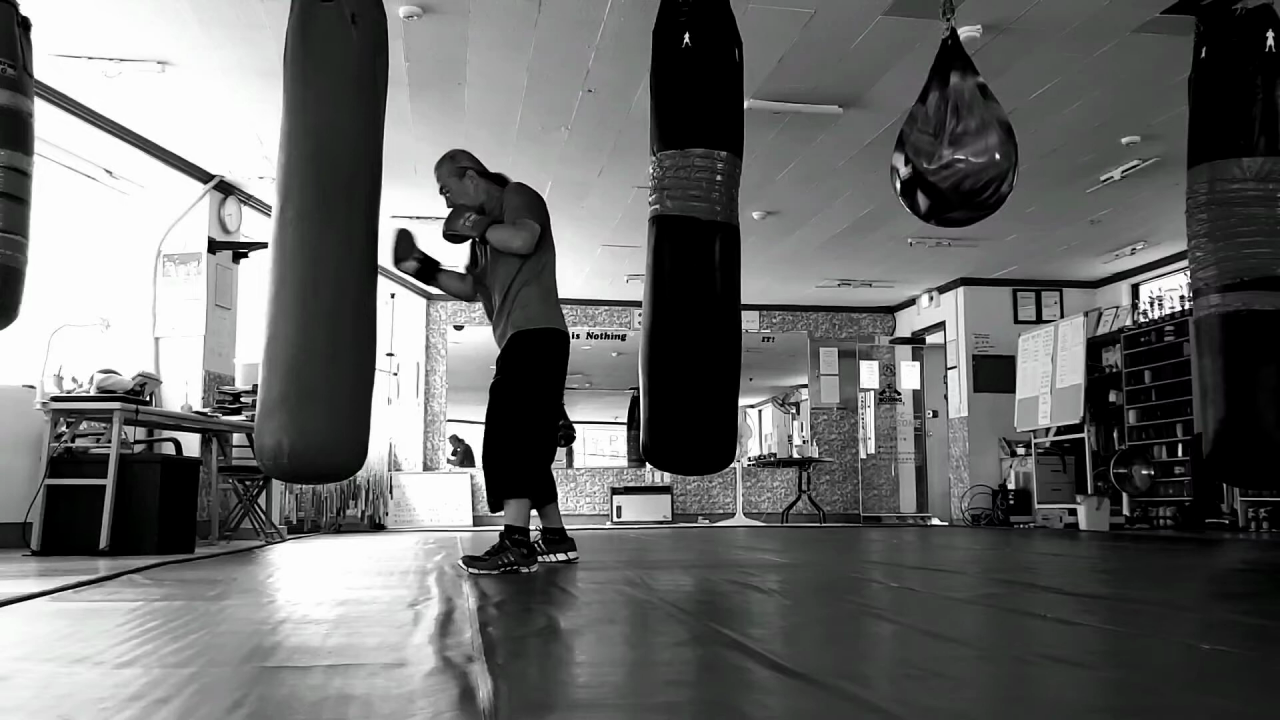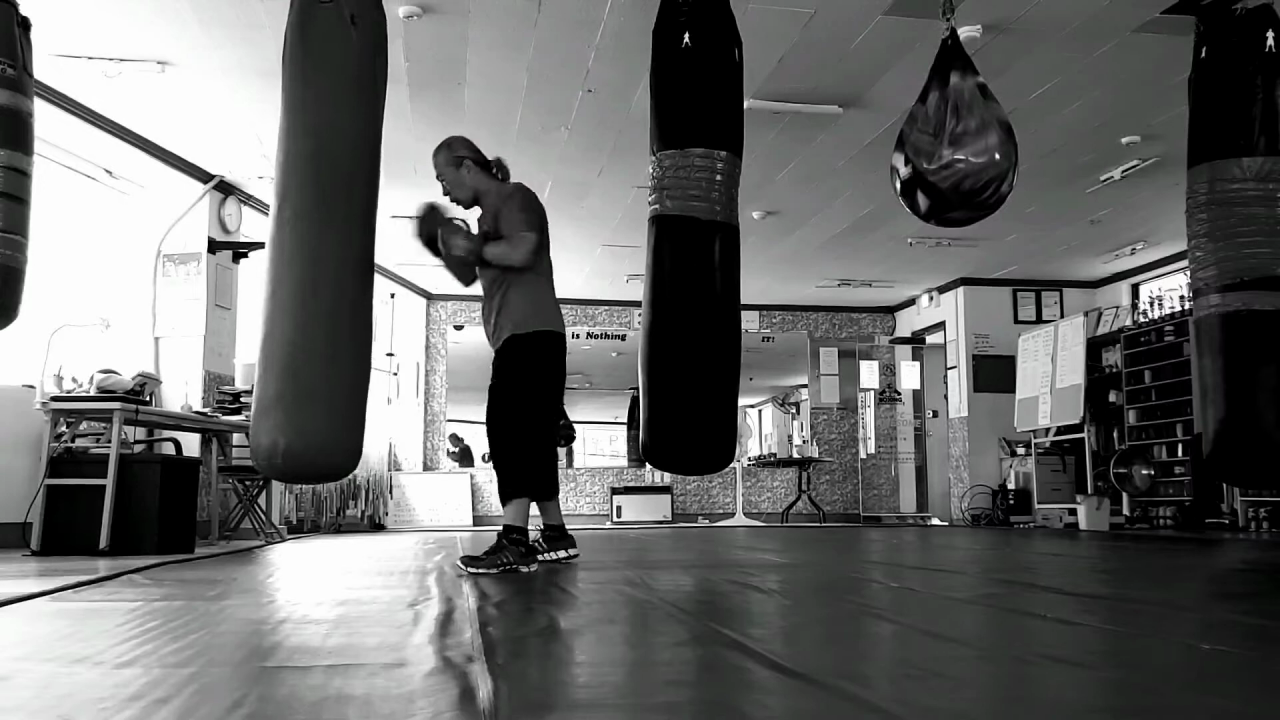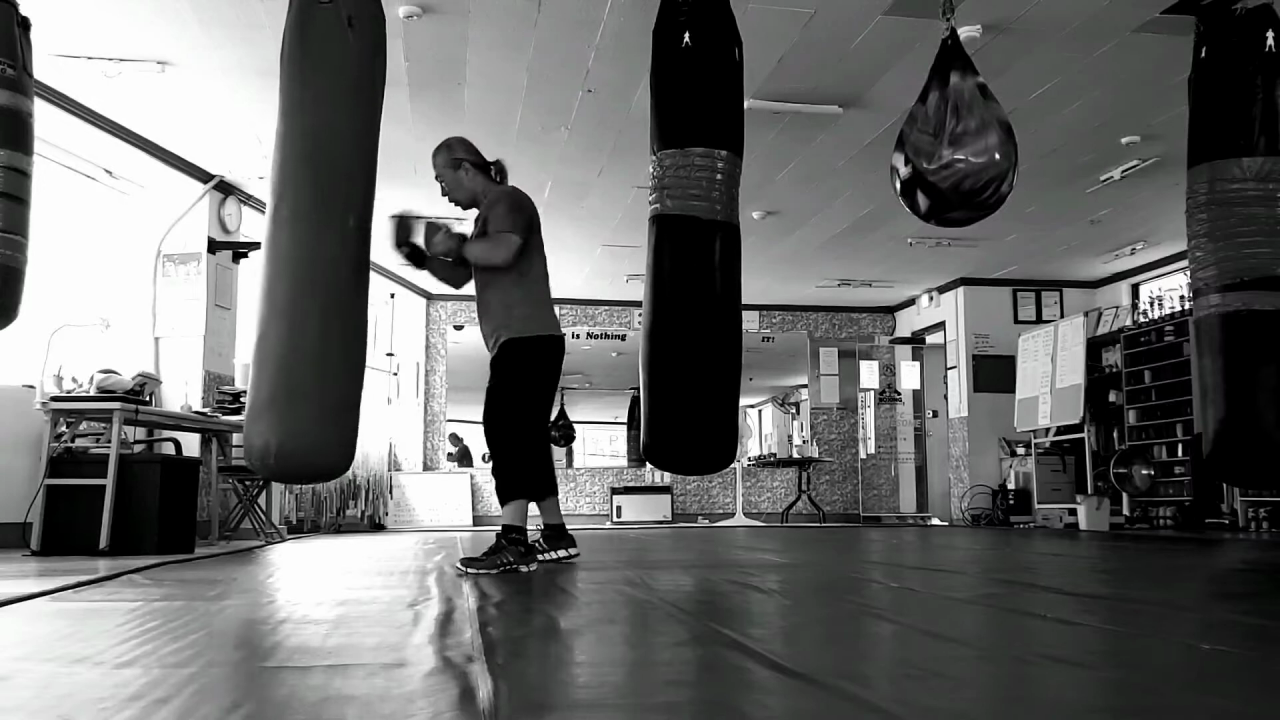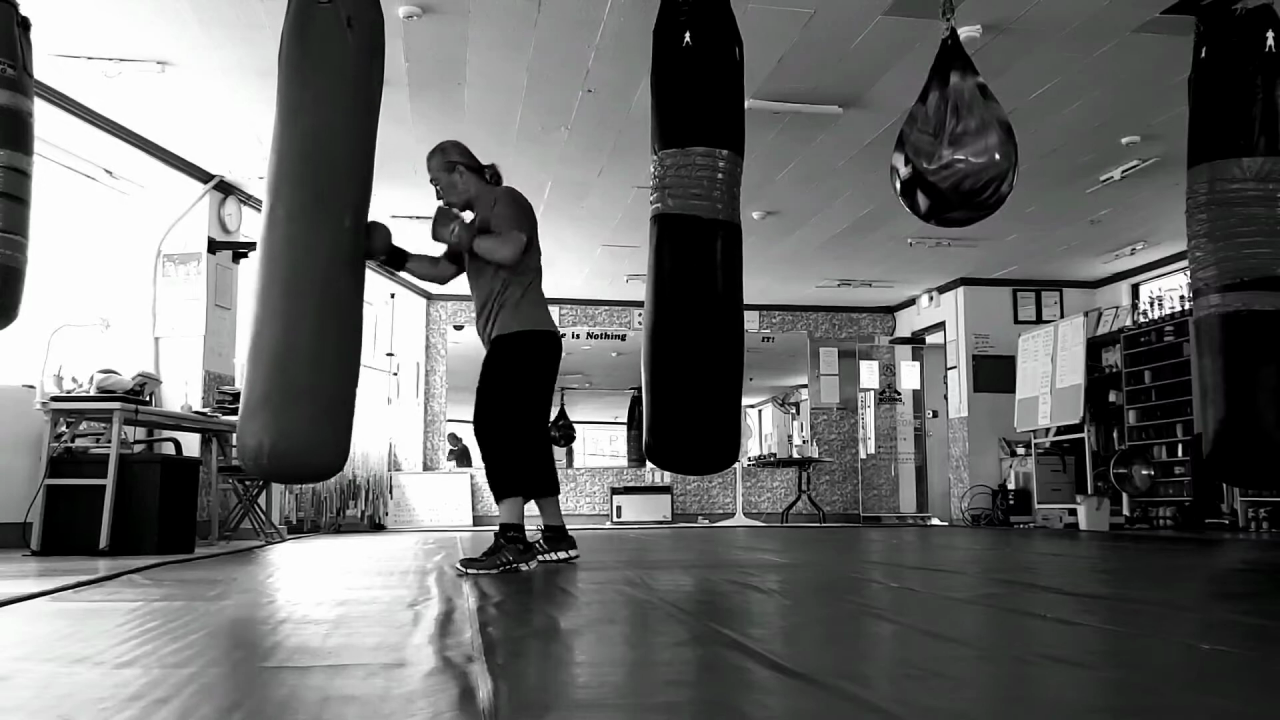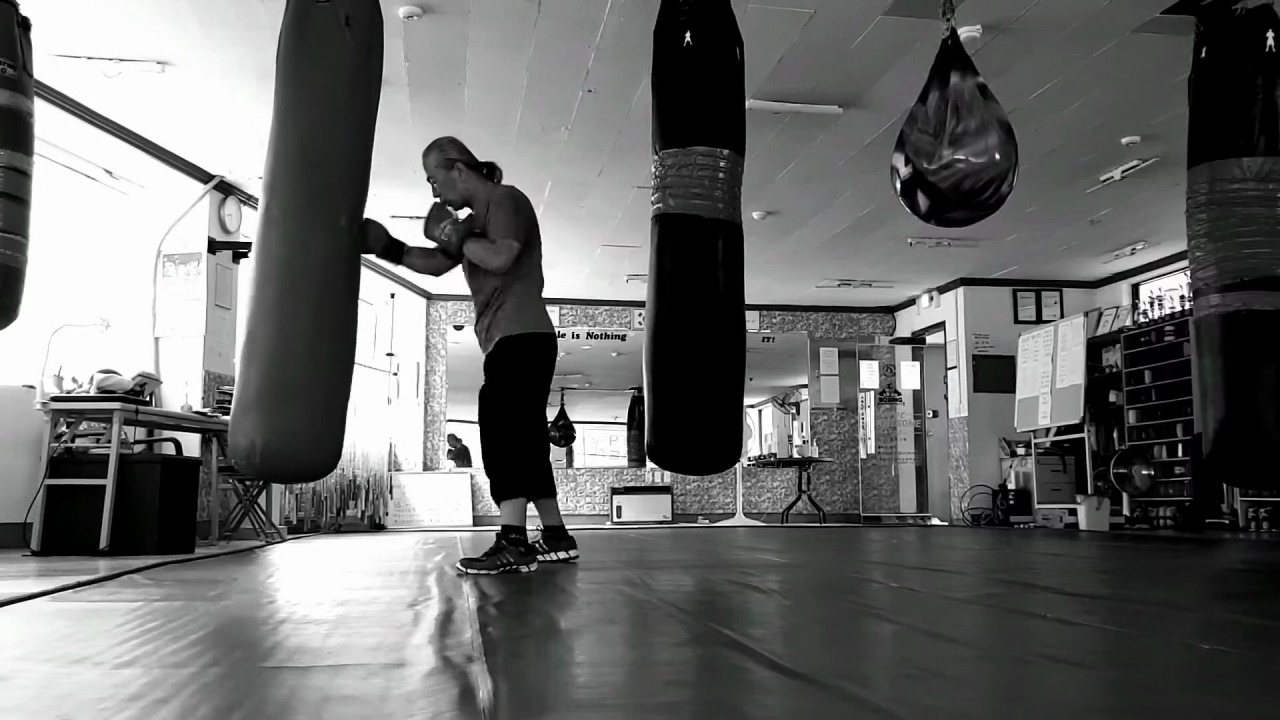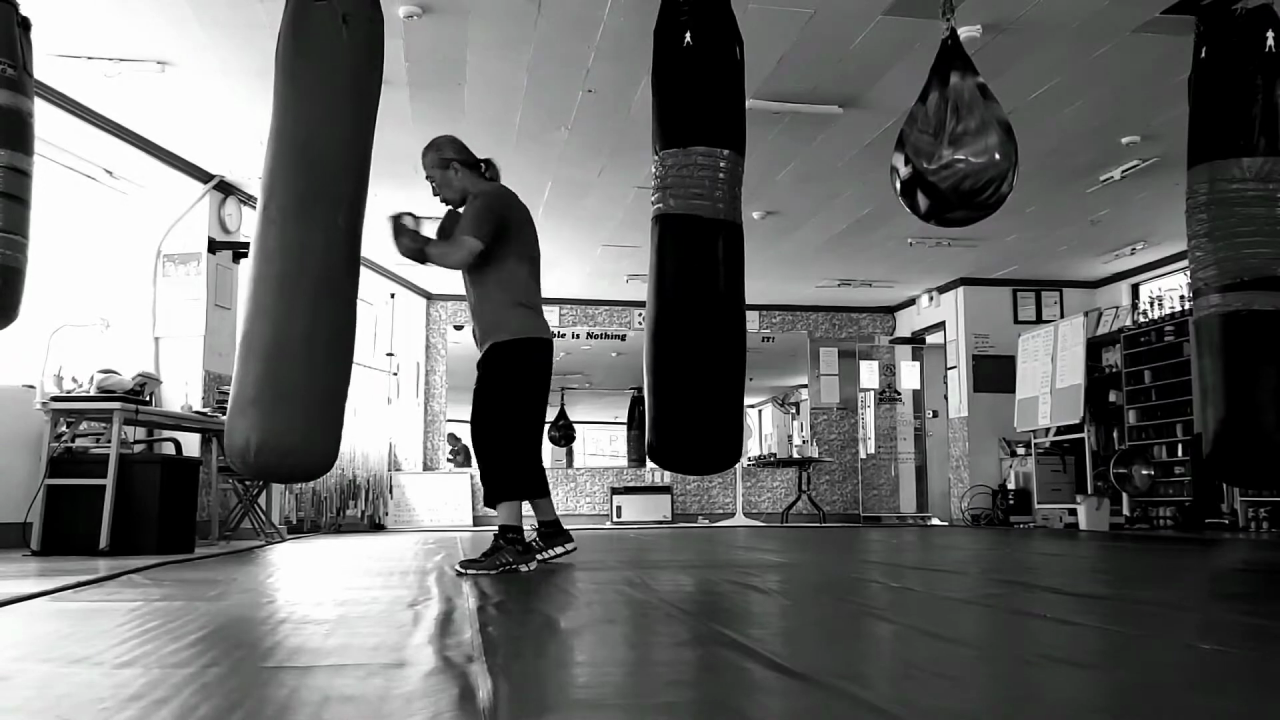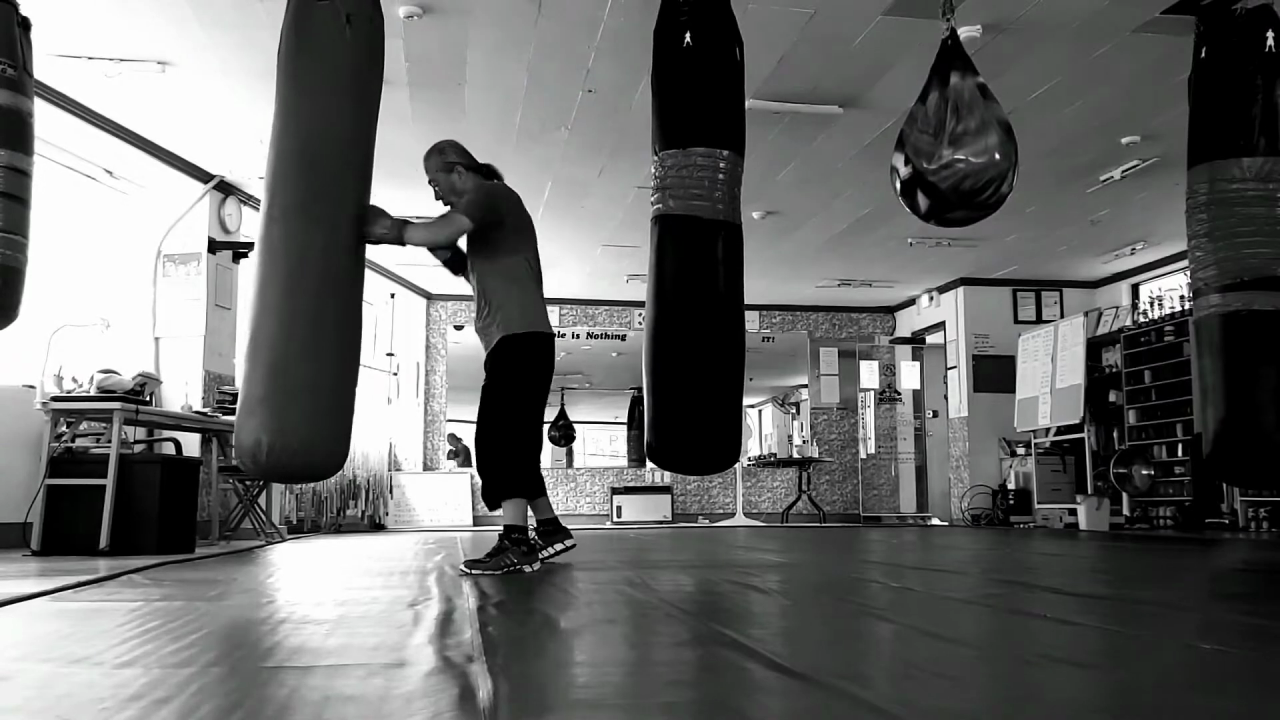
dt=0.3s
person 1, frame 1
left shoulder: (519, 197)
right shoulder: (487, 237)
left elbow: (526, 240)
right elbow: (473, 290)
left wrist: (476, 228)
right wrist: (420, 267)
left hip: (535, 335)
right hip: (522, 340)
left knee: (508, 437)
right knee: (529, 443)
left ankle: (515, 541)
right ankle: (554, 537)
person 1, frame 2
left shoulder: (513, 197)
right shoulder: (491, 215)
left elbow: (522, 252)
right elbow: (468, 275)
left wrist: (473, 247)
right wrist: (451, 247)
left hip: (530, 337)
right hip: (519, 340)
left knee: (511, 435)
right knee: (528, 438)
left ankle: (514, 542)
right ankle: (556, 536)
person 1, frame 3
left shoulder: (507, 200)
right shoulder: (488, 215)
left elbow: (503, 252)
right elbow: (456, 276)
left wrist: (455, 245)
right wrist: (414, 252)
left hip: (527, 340)
right hip: (517, 343)
left knee: (511, 437)
right knee: (523, 440)
left ankle: (513, 542)
right ankle: (556, 536)
person 1, frame 4
left shoulder: (504, 200)
right shoulder: (478, 224)
left elbow: (509, 251)
right elbow: (441, 272)
left wrist: (464, 238)
right wrist: (394, 257)
left hip: (523, 337)
right hip: (512, 341)
left knee: (497, 429)
right knee: (526, 438)
left ankle: (511, 540)
right ankle: (556, 535)
person 1, frame 5
left shoulder: (507, 200)
right shoulder: (478, 217)
left elbow: (499, 259)
right elbow: (438, 263)
left wrist: (454, 238)
right wrist: (388, 246)
left hip: (520, 339)
right hip: (508, 343)
left knee: (506, 438)
right knee: (523, 443)
left ankle: (512, 543)
right ankle: (554, 536)
person 1, frame 6
left shoulder: (491, 199)
right shoulder: (486, 208)
left elbow: (458, 256)
right elbow: (492, 271)
left wrist: (418, 244)
right wrist: (441, 242)
left hip: (513, 341)
right hip: (521, 342)
left knee: (495, 433)
right knee: (516, 439)
left ankle: (510, 542)
right ankle: (551, 531)
person 1, frame 7
left shoulder: (493, 195)
right shoulder: (486, 205)
left elbow: (443, 231)
right elbow: (481, 274)
left wrist: (390, 228)
right wrist: (454, 259)
left hip: (519, 338)
right hip: (514, 340)
left knee: (498, 435)
right knee: (518, 441)
left ankle: (514, 541)
right ankle: (548, 531)
